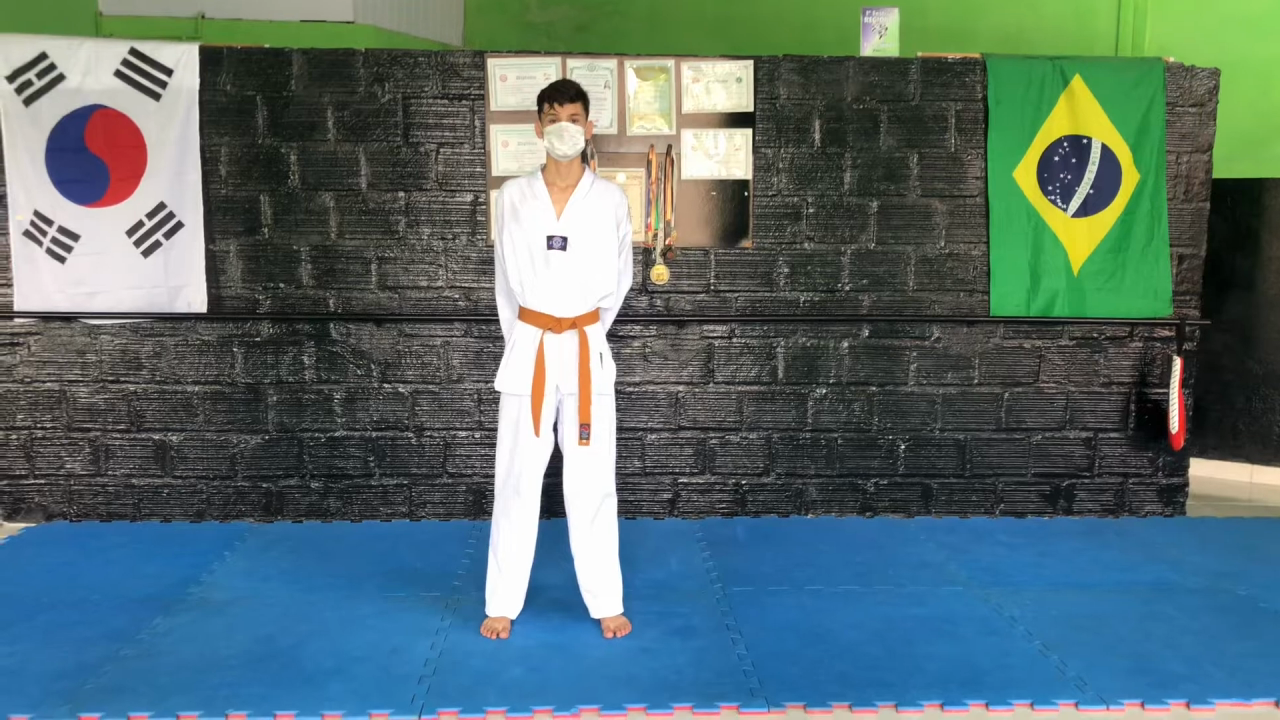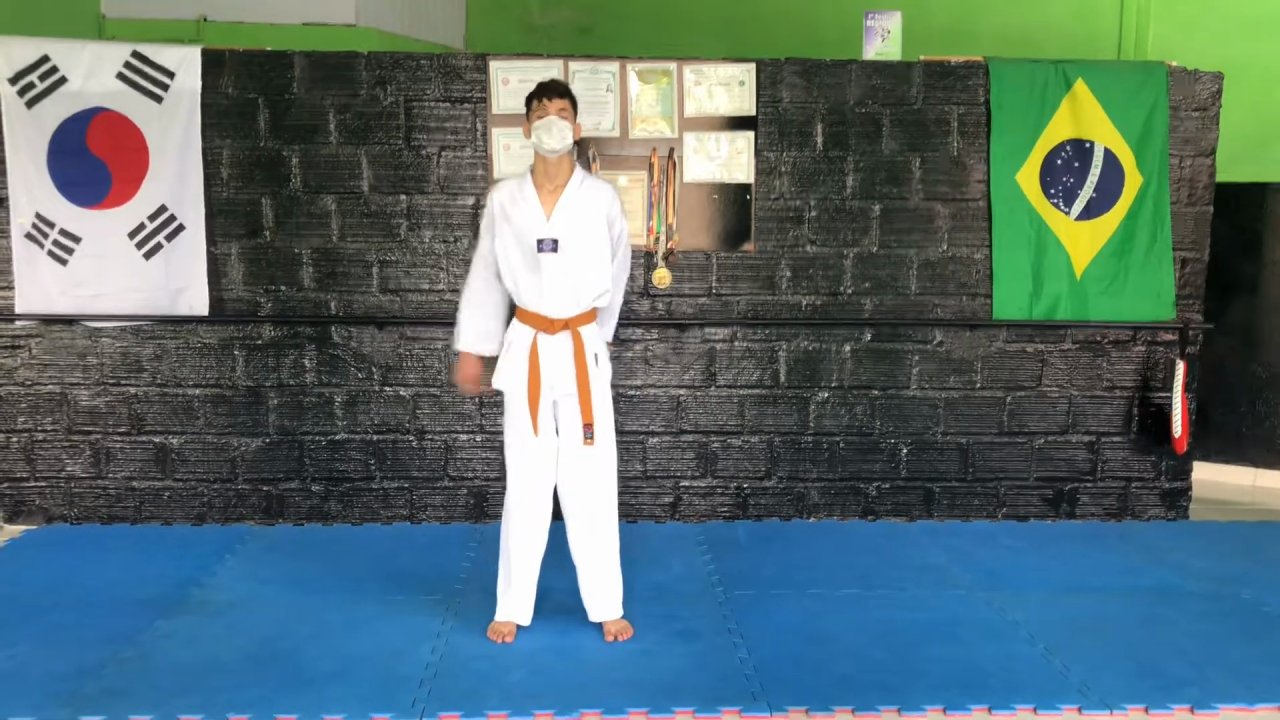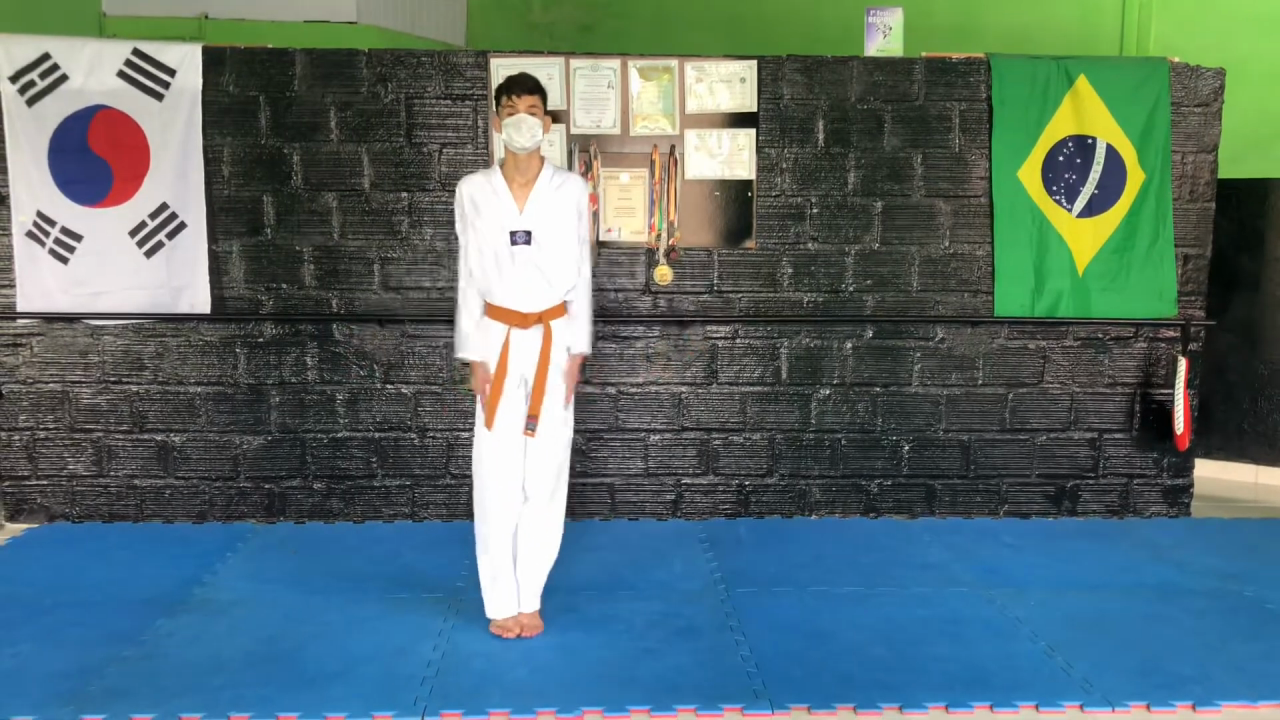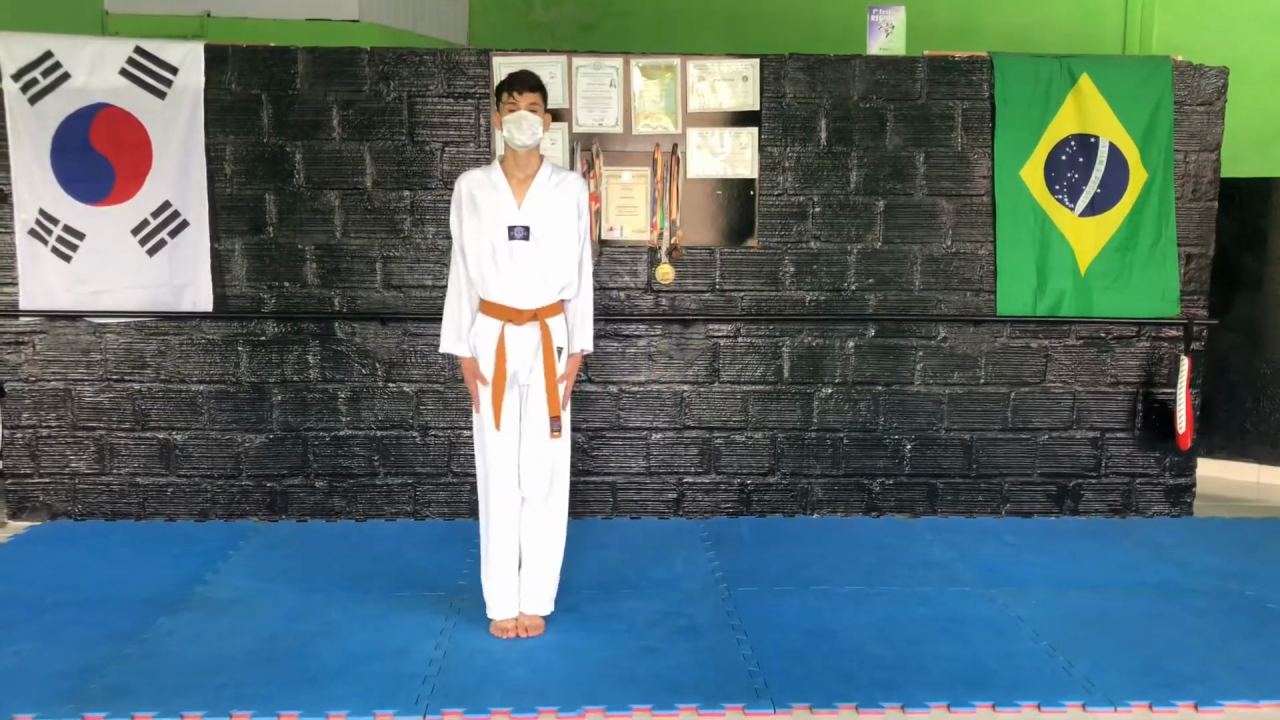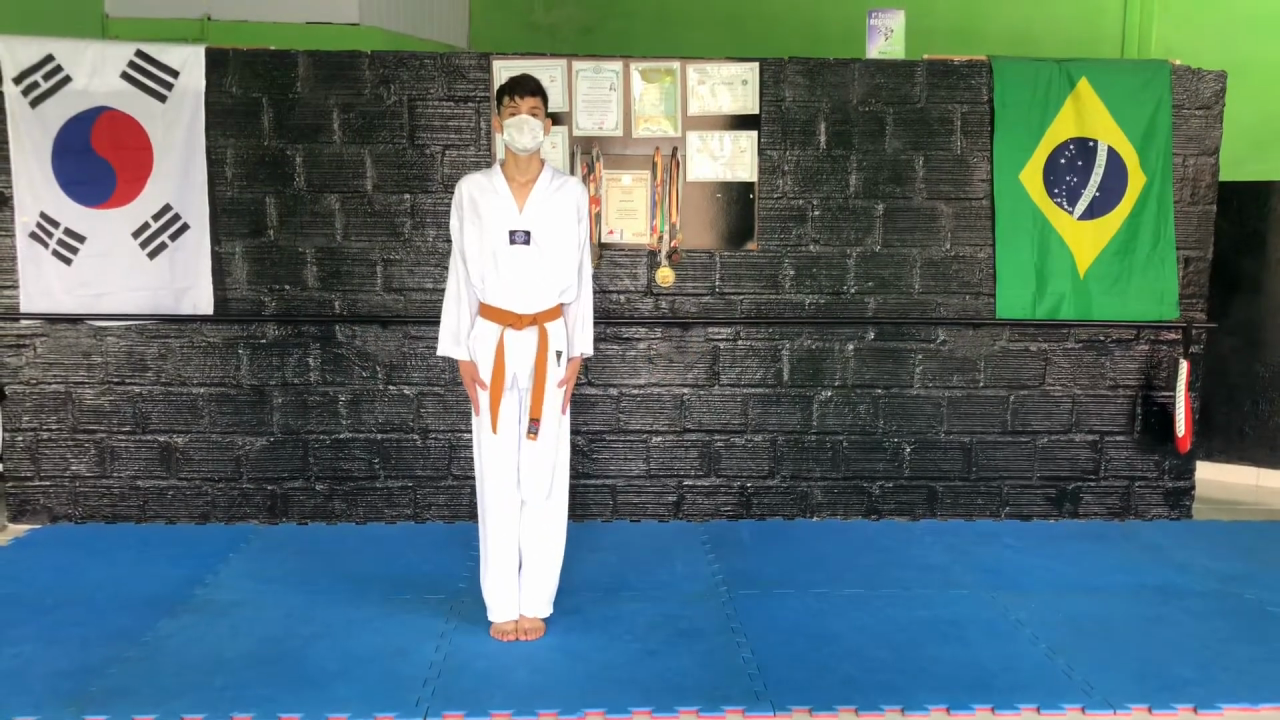
dt=0.5s
person 1, frame 1
left shoulder: (610, 199)
right shoulder: (513, 197)
left elbow: (619, 279)
right elbow: (505, 281)
left wrist: (583, 333)
right wrist: (525, 340)
left hip: (586, 349)
right hip: (529, 348)
left knee: (591, 481)
right knee: (516, 480)
left ankle: (605, 602)
right ankle: (502, 603)
person 1, frame 2
left shoulder: (602, 196)
right shoulder: (504, 198)
left elbow: (616, 271)
right elbow: (484, 278)
right wrist: (472, 348)
left hip: (582, 348)
right hip: (527, 348)
left knee: (593, 482)
right knee: (528, 483)
left ankle: (606, 606)
right ankle: (511, 607)
person 1, frame 3
left shoulder: (570, 190)
right shoulder: (472, 191)
left elbow: (579, 274)
right elbow: (469, 277)
left wrist: (577, 350)
right wrist: (473, 353)
left hip: (552, 341)
right hip: (498, 342)
left knee: (545, 478)
right knee: (495, 479)
left ankle: (527, 599)
right ankle: (501, 602)
person 1, frame 4
left shoulder: (570, 188)
right shoulder: (471, 187)
left elbow: (581, 273)
right elbow: (462, 272)
left wrist: (578, 349)
right wrist: (463, 352)
left hip: (549, 340)
right hip: (492, 339)
left knee: (545, 476)
right knee: (498, 474)
left ankle: (535, 601)
right ankle: (502, 602)
person 1, frame 5
left shoulder: (570, 192)
right shoulder: (472, 191)
left elbow: (580, 277)
right elbow: (462, 275)
left wrist: (577, 354)
right wrist: (462, 354)
left hip: (548, 344)
right hip: (491, 342)
left knee: (544, 479)
right knee: (497, 477)
left ankle: (535, 602)
right ankle: (502, 604)
